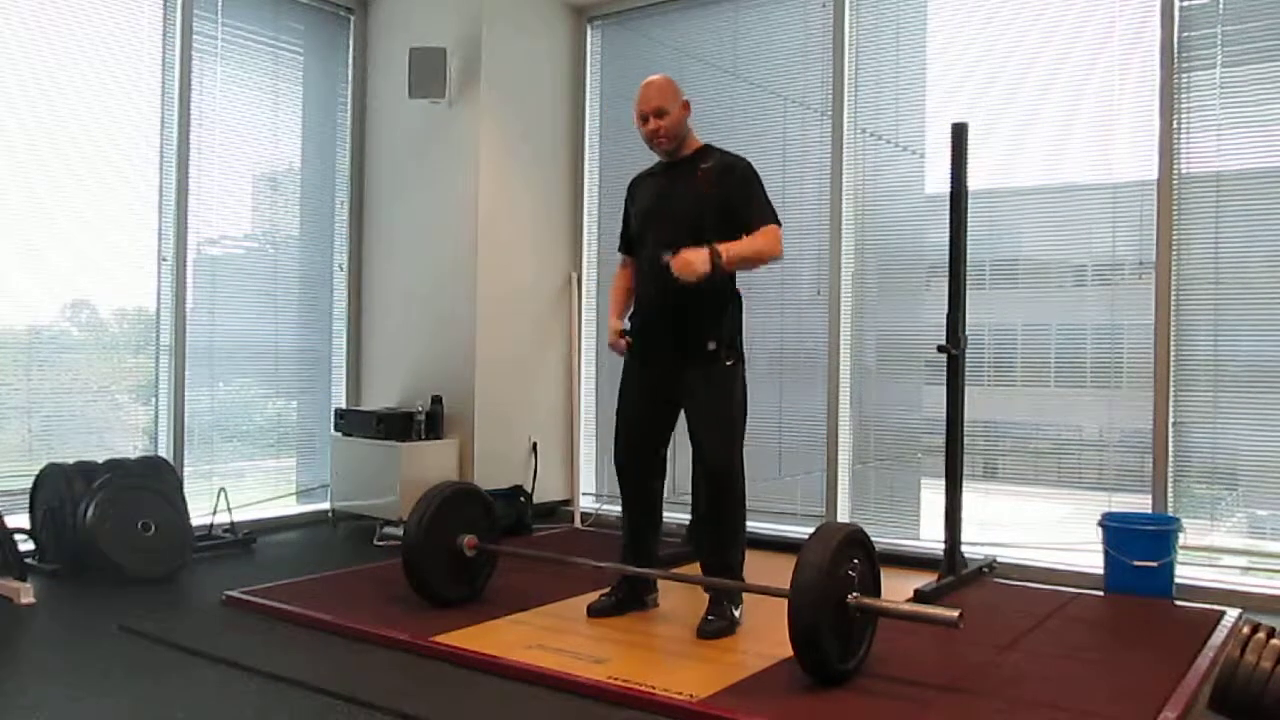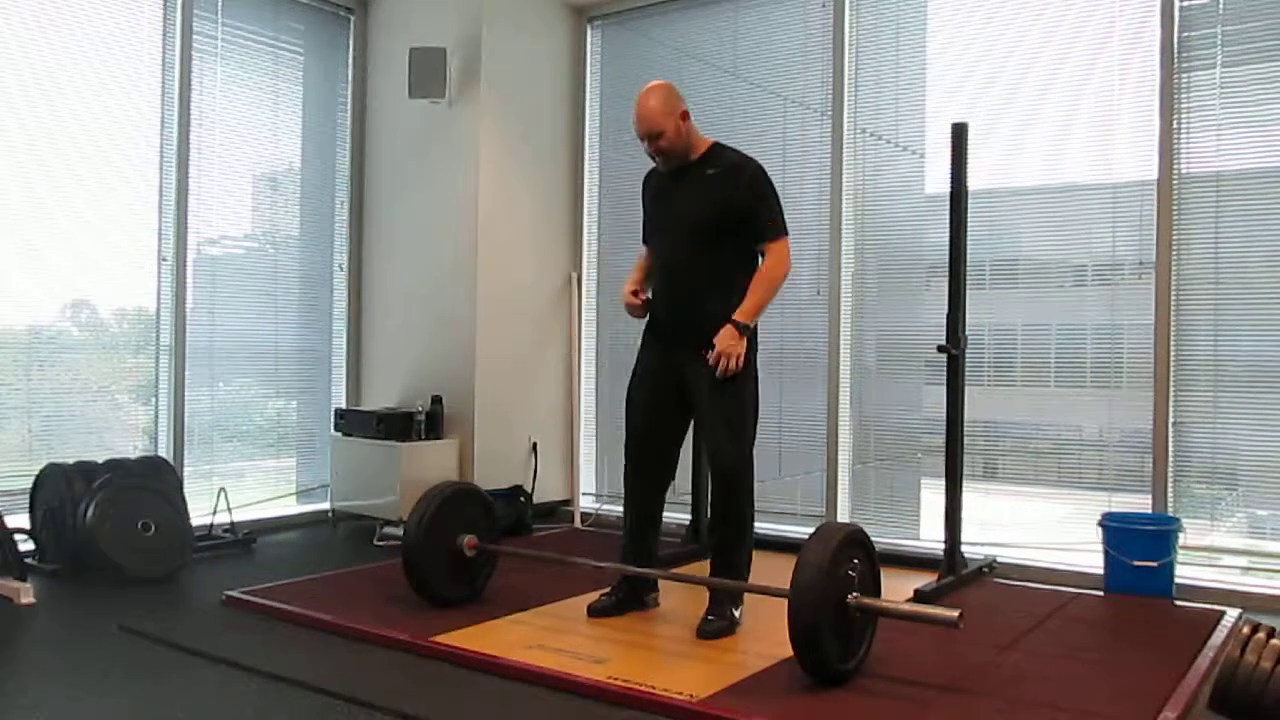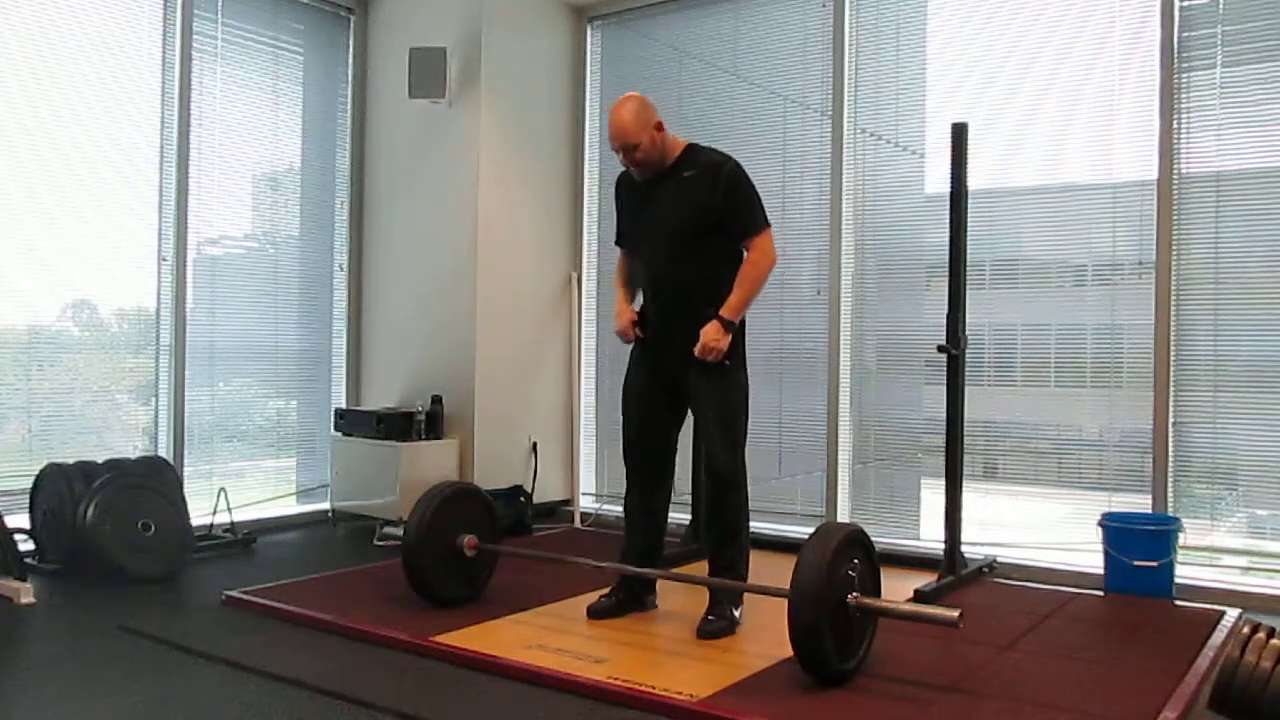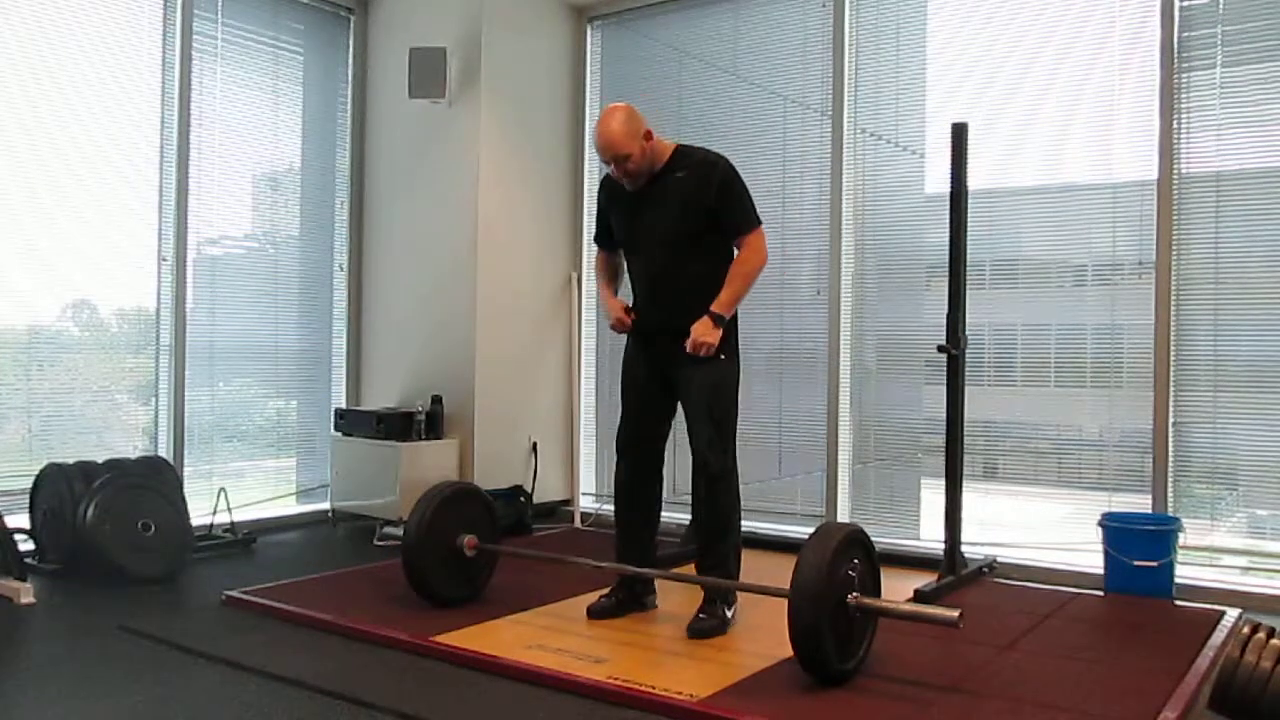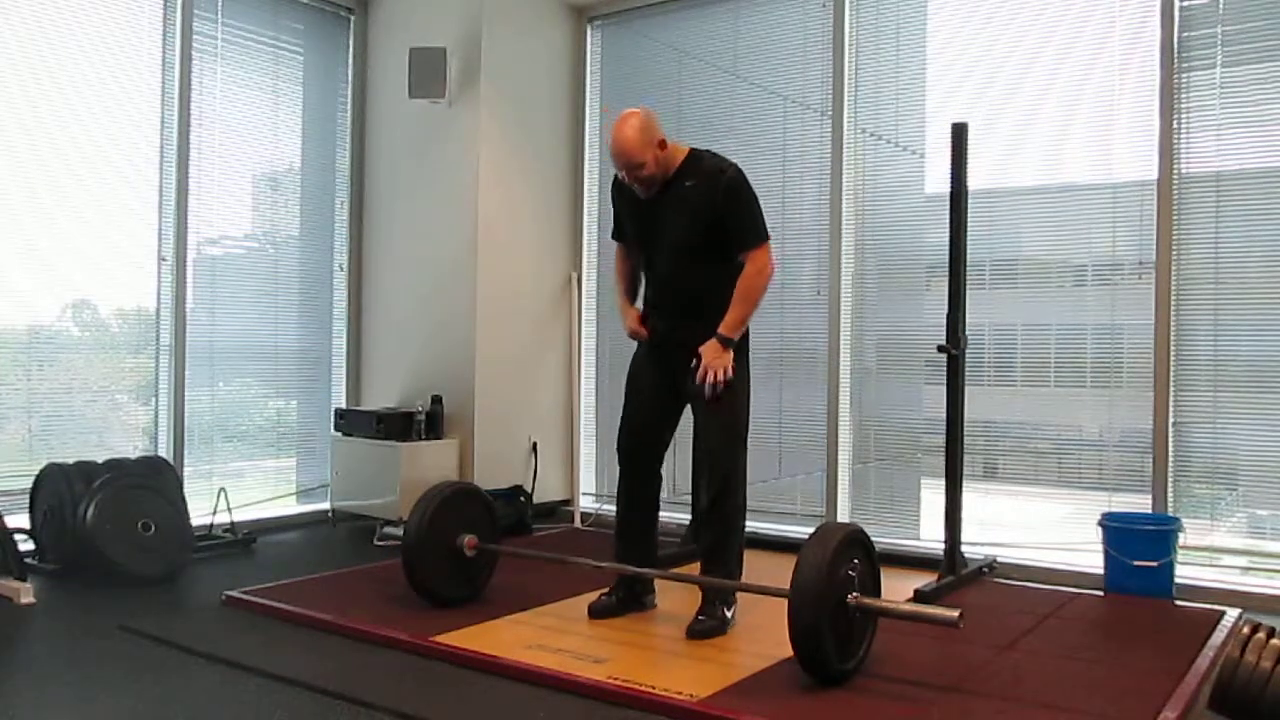
dt=0.3s
person 1, frame 1
left shoulder: (729, 170)
right shoulder: (641, 186)
left elbow: (770, 243)
left wrist: (712, 255)
right wrist: (616, 317)
left hip: (709, 347)
right hip: (647, 349)
left knee: (717, 467)
right knee: (635, 462)
left ankle: (724, 592)
right ankle: (637, 580)
person 1, frame 2
left shoulder: (740, 174)
right shoulder: (654, 181)
left elbow: (777, 257)
left wrist: (739, 325)
right wrist: (636, 283)
left hip: (720, 349)
right hip: (660, 346)
left knee: (729, 467)
right knee: (643, 459)
left ankle: (727, 593)
right ankle: (637, 580)
person 1, frame 3
left shoulder: (718, 173)
right shoulder: (628, 186)
left elbow: (762, 251)
left wrist: (724, 321)
right wrist: (623, 303)
left hip: (710, 346)
right hip: (652, 347)
left knee: (721, 467)
right knee: (643, 462)
left ankle: (727, 594)
right ankle: (636, 581)
person 1, frame 4
left shoulder: (709, 173)
right shoulder: (613, 187)
left elbow: (753, 249)
right elbow: (606, 253)
left wrist: (715, 317)
right wrist: (609, 296)
left hip: (704, 341)
right hip: (645, 342)
left knee: (712, 463)
right knee: (635, 460)
left ankle: (719, 593)
right ankle: (635, 582)
person 1, frame 5
left shoulder: (721, 180)
right shoulder: (625, 188)
left elbow: (760, 263)
left wrist: (724, 339)
right wrist: (627, 305)
left hip: (713, 349)
right hip: (656, 345)
left knee: (719, 469)
right knee: (635, 457)
left ankle: (719, 595)
right ankle: (633, 582)
